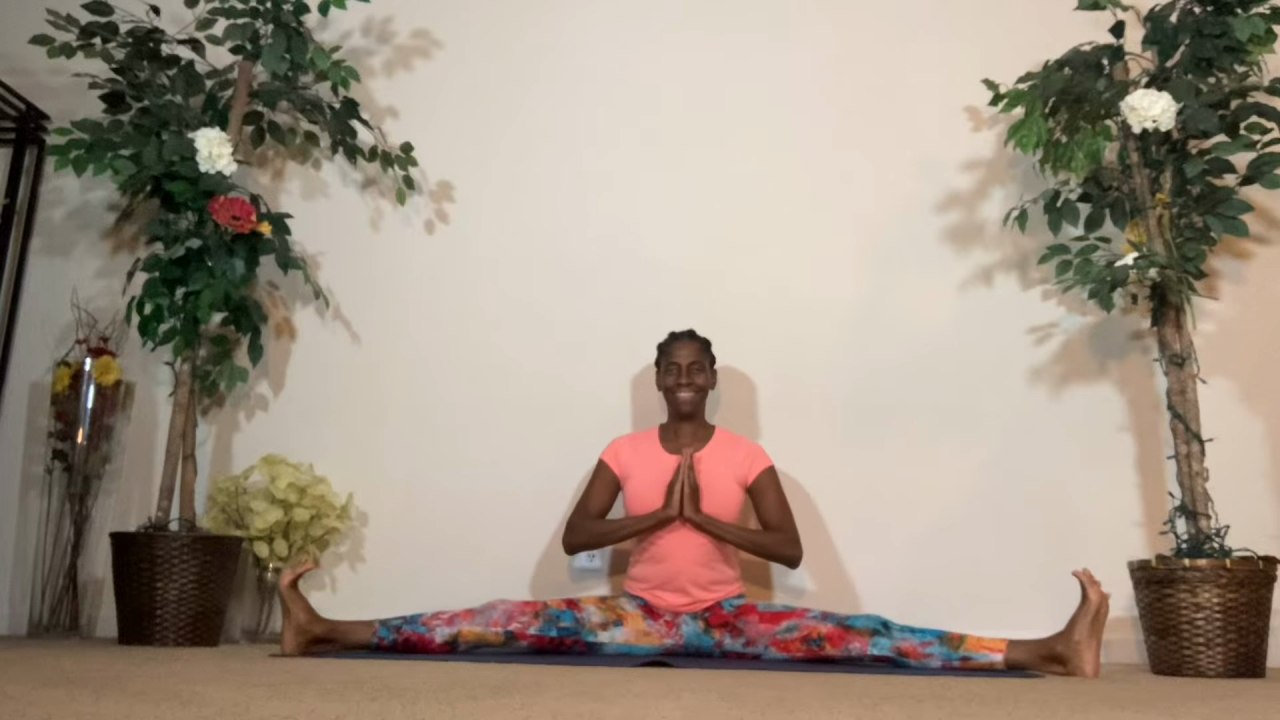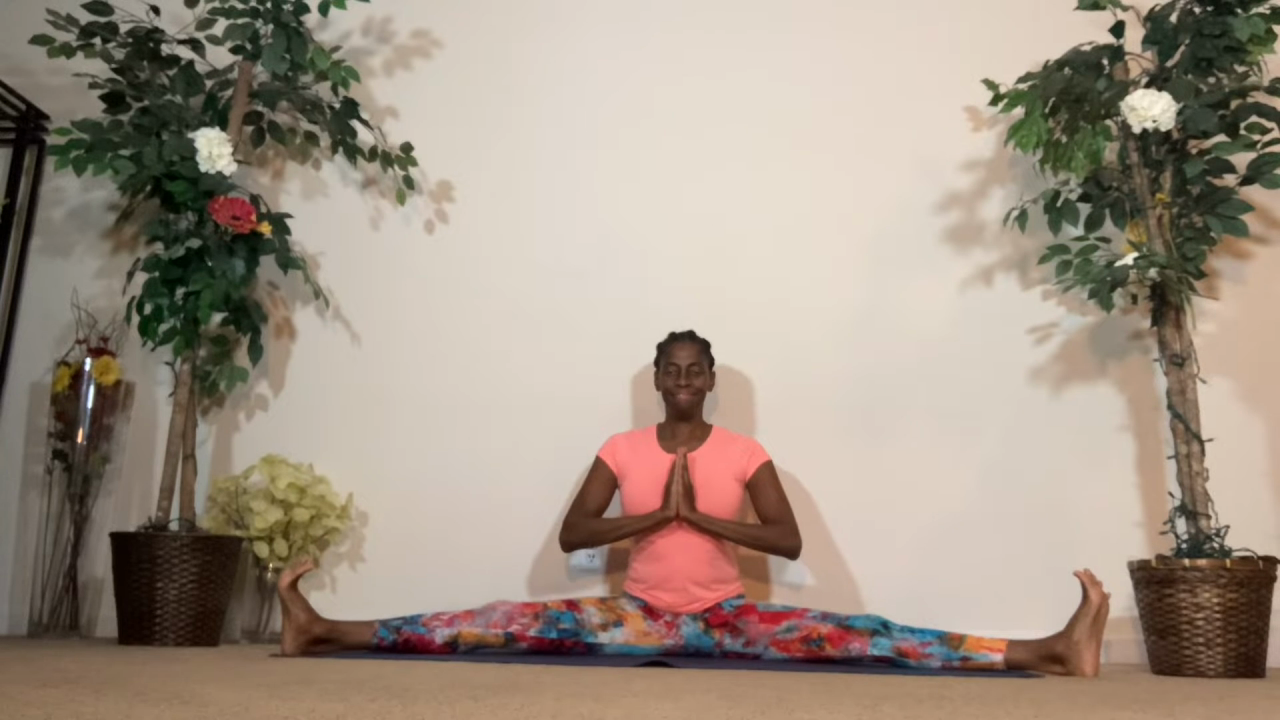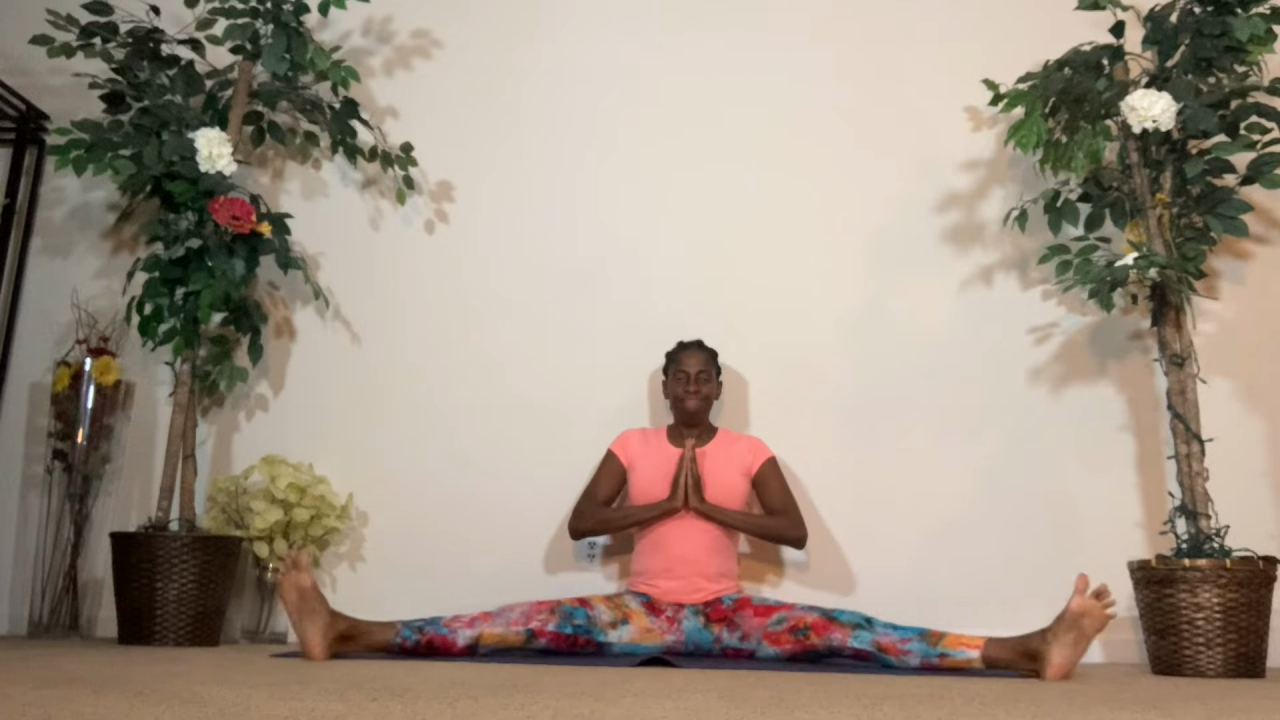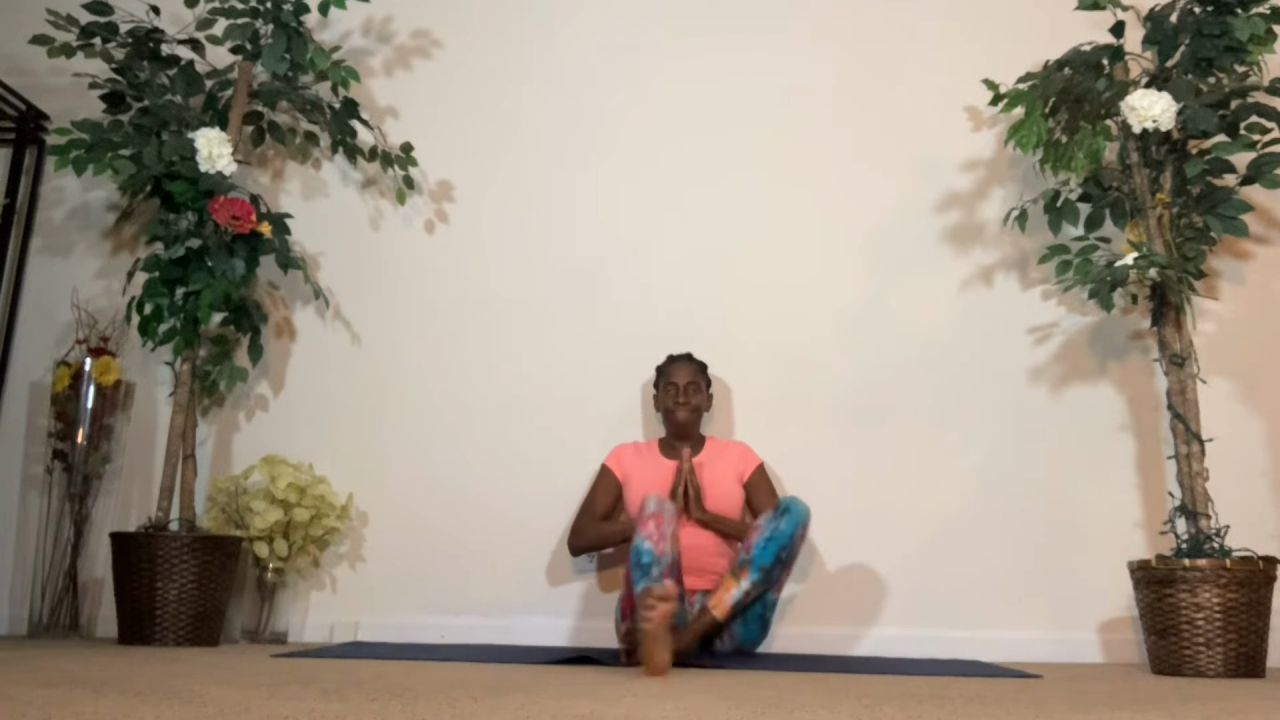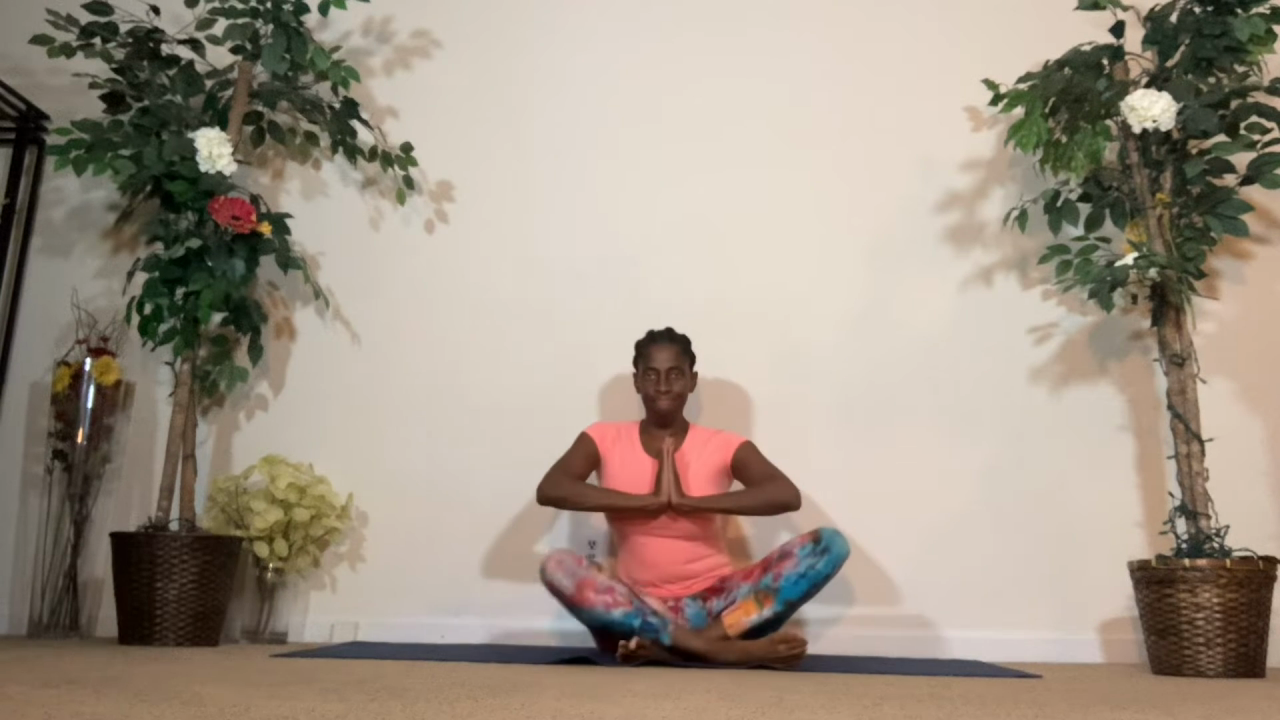
dt=1s
person 1, frame 1
left shoulder: (746, 456)
right shoulder: (624, 451)
left elbow: (789, 549)
right elbow: (574, 536)
left wrist: (703, 517)
right wrist: (659, 513)
left hip: (728, 619)
right hip: (637, 617)
left knee: (856, 638)
right knee: (514, 623)
left ankle: (1047, 653)
right ankle: (324, 630)
person 1, frame 2
left shoulder: (744, 452)
right shoulder: (620, 449)
left elbow: (789, 540)
right elbow: (571, 534)
left wrist: (701, 514)
right wrist: (655, 512)
left hip: (727, 619)
right hip: (636, 617)
left knee: (855, 636)
right knee: (513, 622)
left ankle: (1047, 652)
right ankle: (325, 631)
person 1, frame 3
left shoulder: (749, 451)
right shoulder: (631, 446)
left elbow: (795, 531)
right elbow: (580, 523)
left wrist: (709, 505)
right wrist: (664, 502)
left hip: (726, 612)
right hip: (644, 612)
left knee: (847, 631)
right knee: (526, 622)
left ankle: (1026, 650)
right ankle: (349, 633)
person 1, frame 4
left shoulder: (738, 457)
right shoulder: (626, 458)
left elbow: (786, 540)
right elbow: (578, 540)
left wrist: (705, 515)
right wrist: (668, 514)
left hip: (728, 623)
right hip: (662, 608)
left knee: (794, 509)
right knee: (655, 506)
left ankle: (685, 638)
right ankle: (653, 633)
person 1, frame 5
left shoulder: (723, 446)
right shoulder: (605, 439)
left elbow: (788, 495)
right elbow: (549, 490)
left wrist: (687, 501)
right wrist: (651, 501)
left hip: (716, 606)
right hip: (639, 613)
left knee: (830, 545)
right knee: (556, 568)
right ankle: (714, 648)
